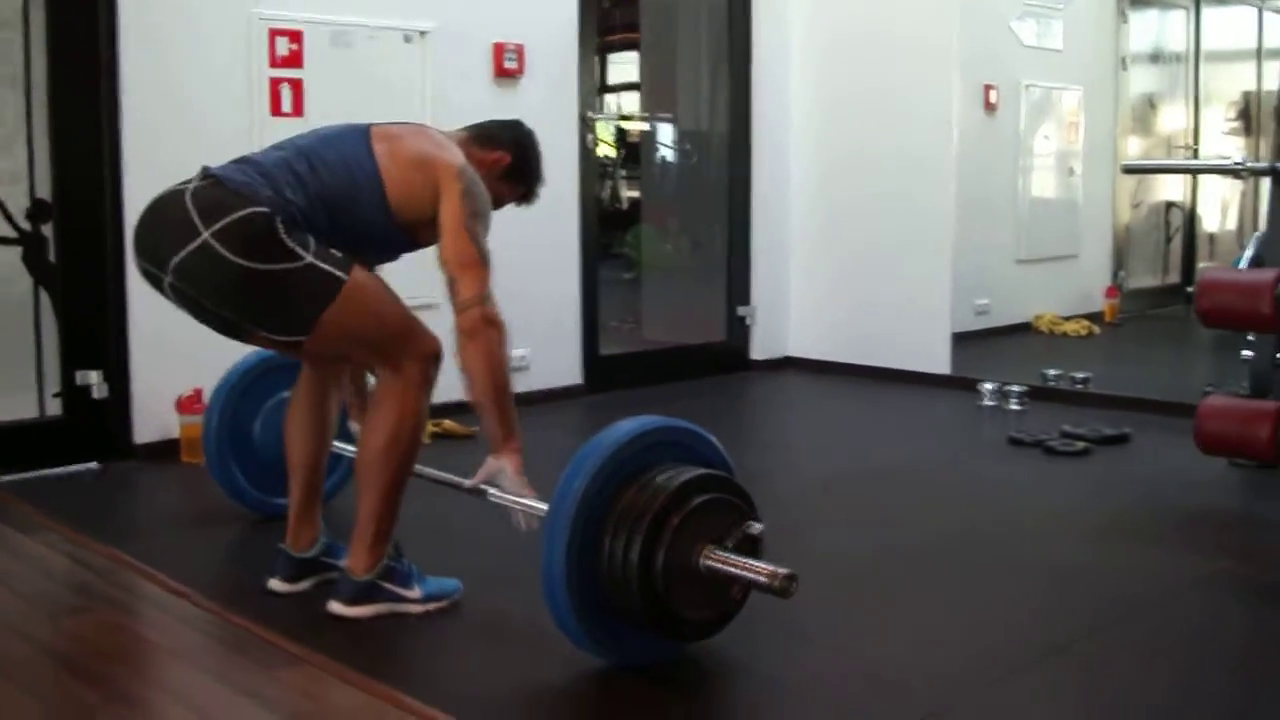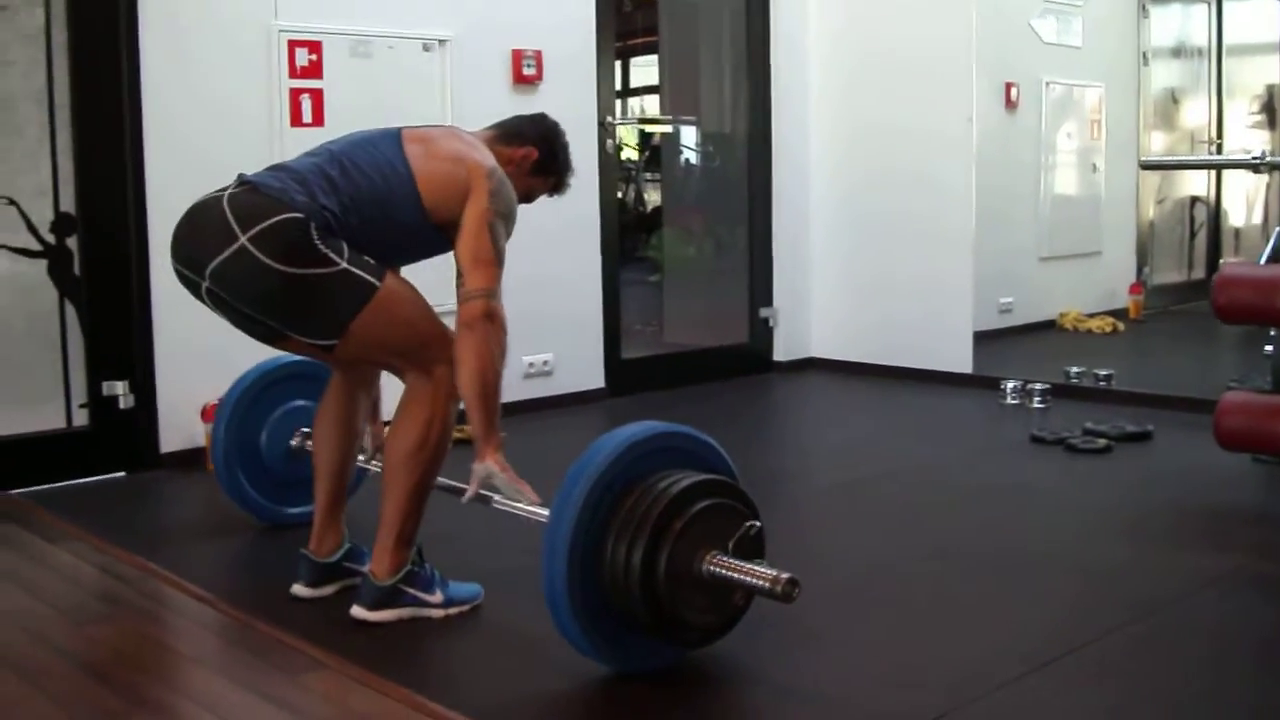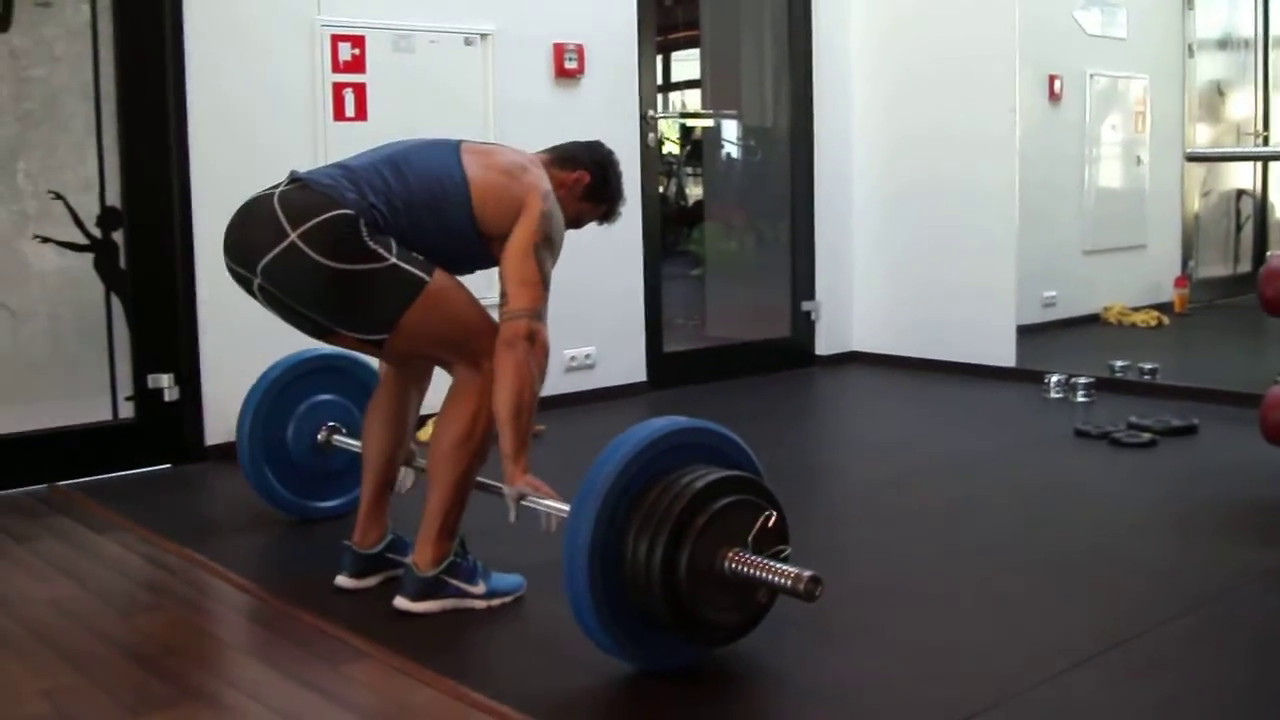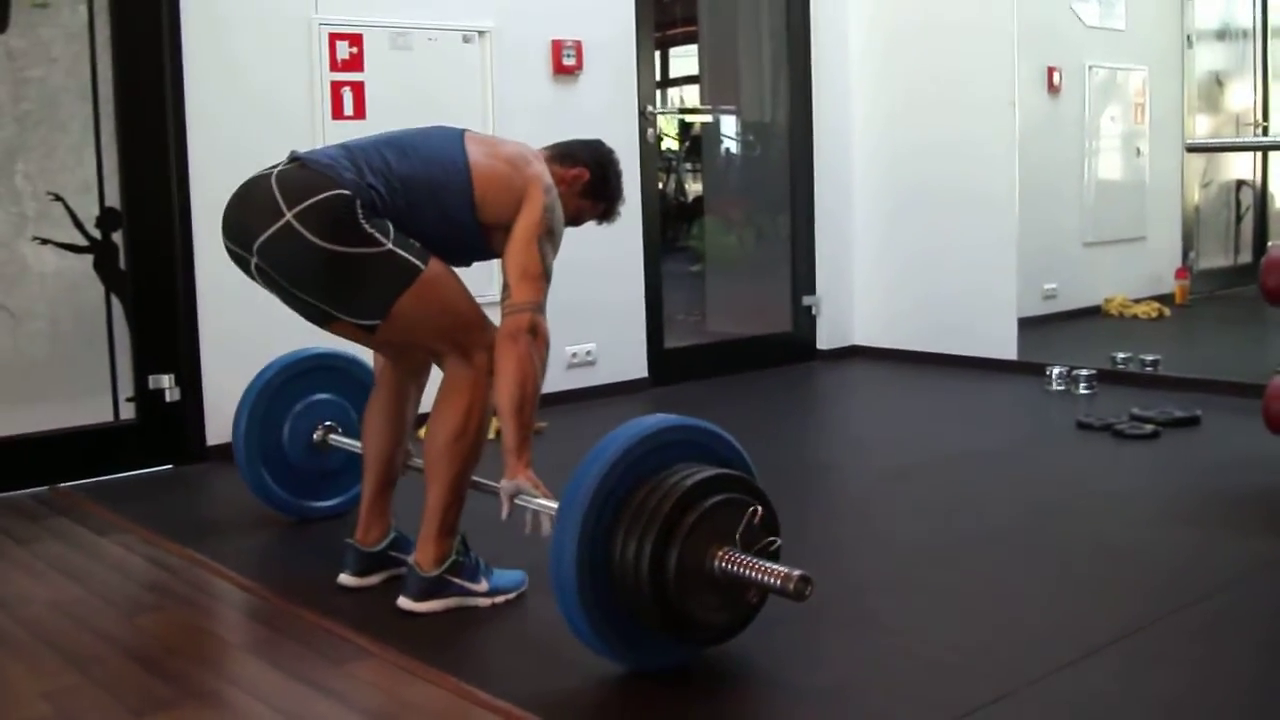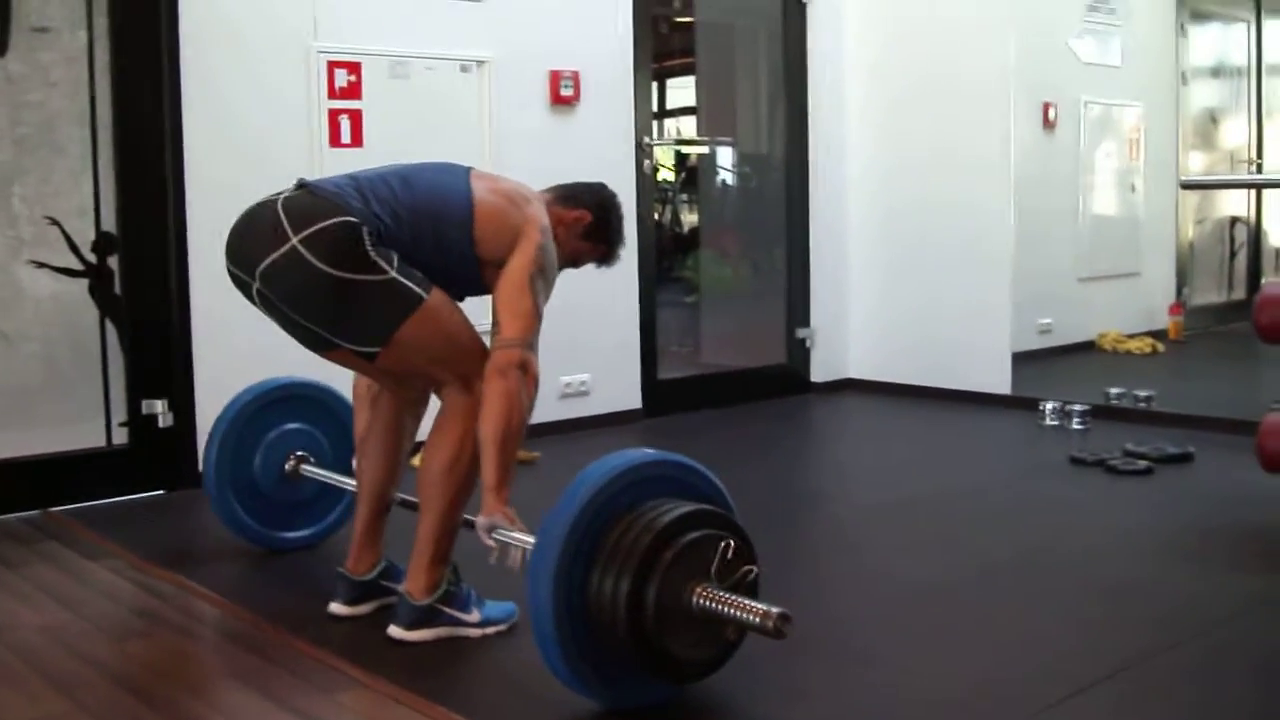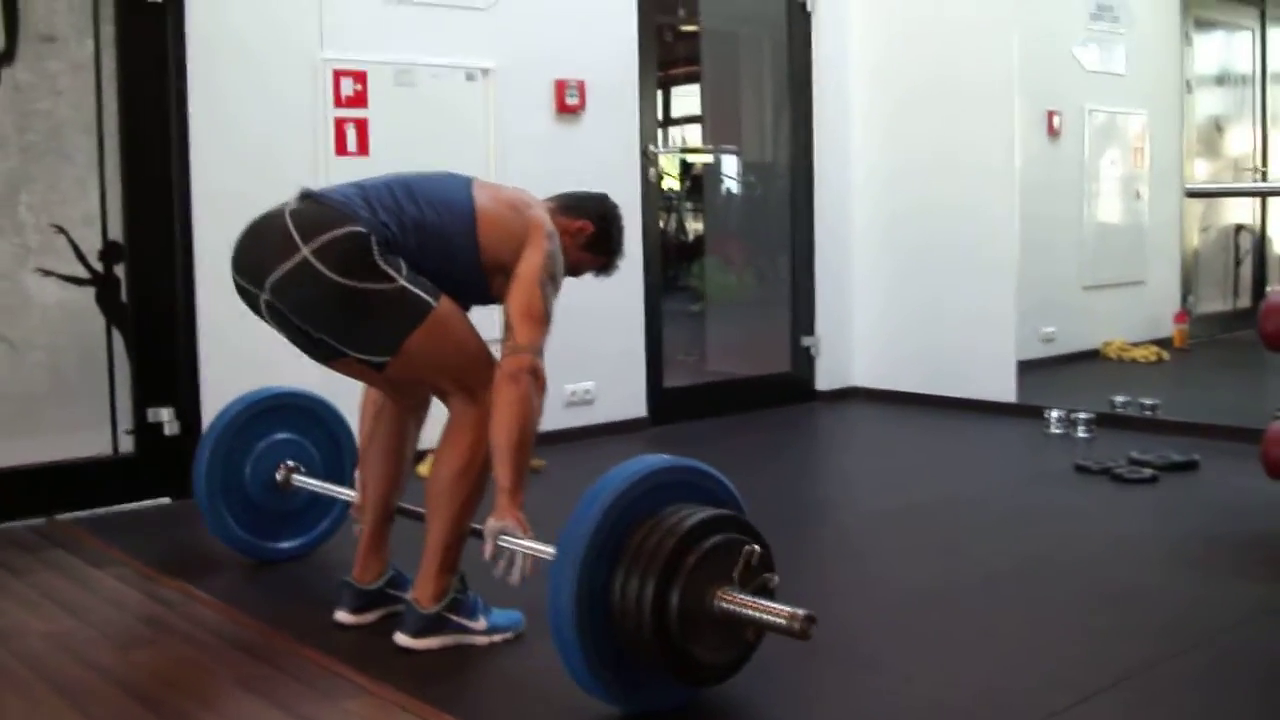
dt=0.4s
person 1, frame 1
left shoulder: (396, 152)
right shoulder: (458, 176)
left elbow: (349, 295)
right elbow: (476, 318)
left wrist: (369, 421)
right wrist: (506, 449)
left hip: (167, 224)
right hip: (230, 239)
left knee: (329, 348)
right knee: (411, 359)
left ankle: (302, 549)
right ankle: (367, 574)
person 1, frame 2
left shoulder: (421, 154)
right shoulder: (487, 179)
left elbow: (369, 290)
right elbow: (478, 314)
left wrist: (371, 422)
right wrist: (488, 449)
left hip: (205, 230)
right hip: (268, 242)
left knee: (358, 360)
right knee: (436, 366)
left ankle: (325, 554)
right ankle: (389, 577)
person 1, frame 3
left shoulder: (476, 172)
right shoulder: (537, 198)
left elbow: (406, 307)
right elbow: (521, 335)
left wrist: (399, 437)
right wrist: (516, 466)
left hip: (256, 227)
right hip: (317, 239)
left knee: (413, 353)
right knee: (482, 360)
left ankle: (368, 547)
right ankle: (432, 569)
person 1, frame 4
right shoulder: (538, 190)
left elbow: (400, 309)
right elbow: (522, 327)
right wrist: (518, 460)
left hip: (257, 207)
right hip: (316, 218)
left knee: (411, 352)
right knee: (473, 356)
left ankle: (371, 544)
right ankle: (435, 567)
person 1, frame 5
left shoulder: (479, 206)
right shoulder: (533, 230)
left elbow: (387, 339)
right elbow: (511, 364)
left wrist: (364, 456)
right wrist: (496, 496)
left hip: (259, 234)
right hip: (320, 244)
left knee: (409, 382)
right knee: (469, 384)
left ankle: (361, 573)
right ankle: (426, 596)
person 1, frame 6
left shoulder: (478, 218)
right shoulder: (540, 236)
left elbow: (392, 354)
right elbow: (521, 369)
left wrist: (367, 471)
right wrist: (508, 503)
left hip: (264, 245)
right hip: (330, 253)
left knee: (409, 390)
right knee: (476, 396)
left ankle: (368, 582)
right ankle: (433, 606)
